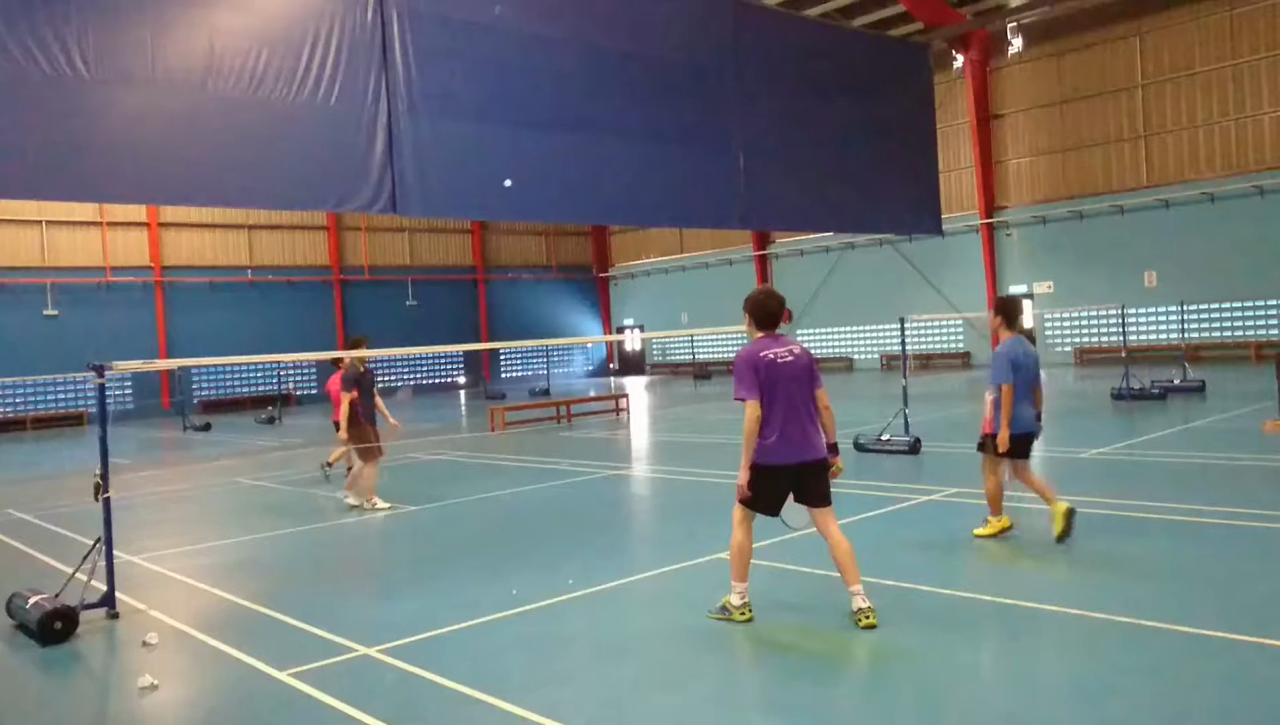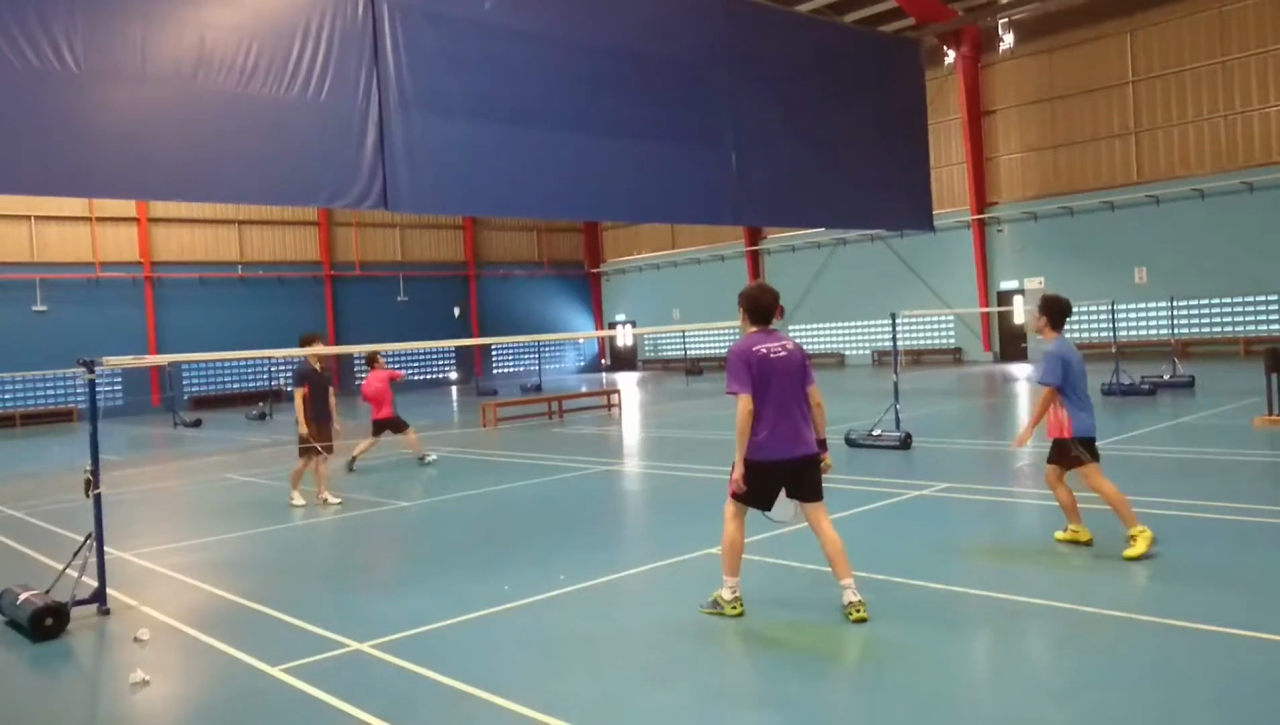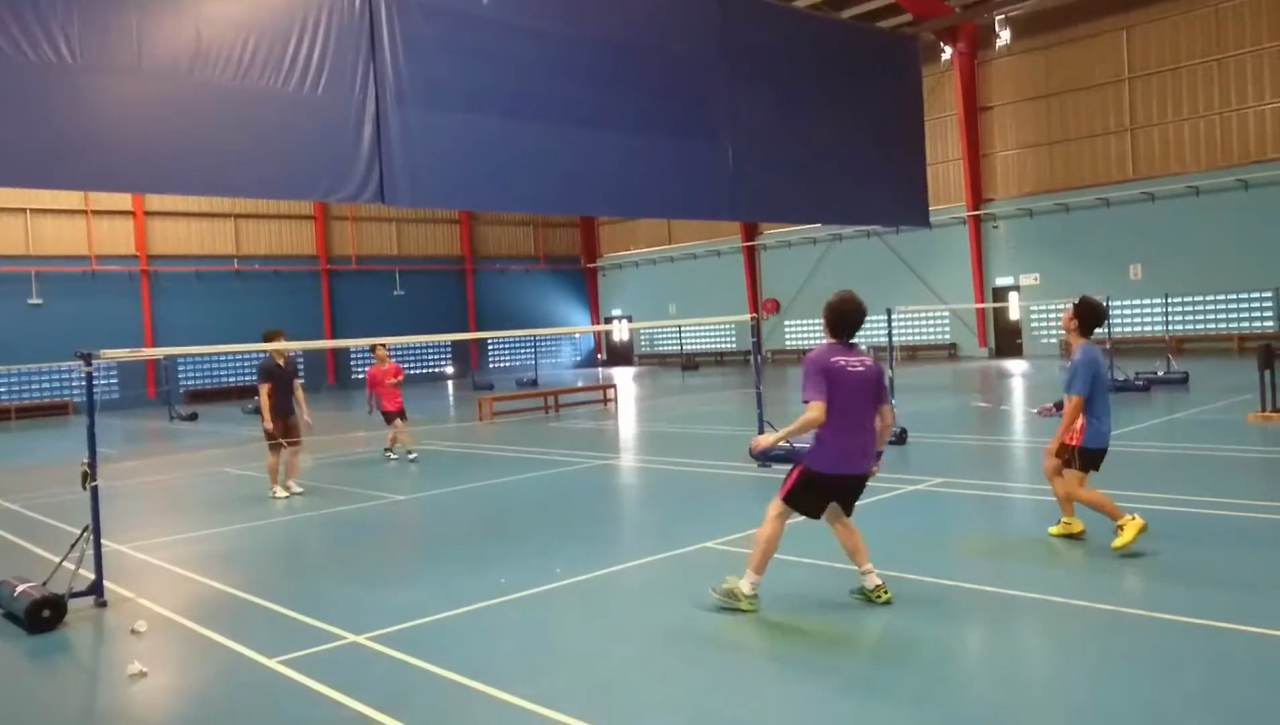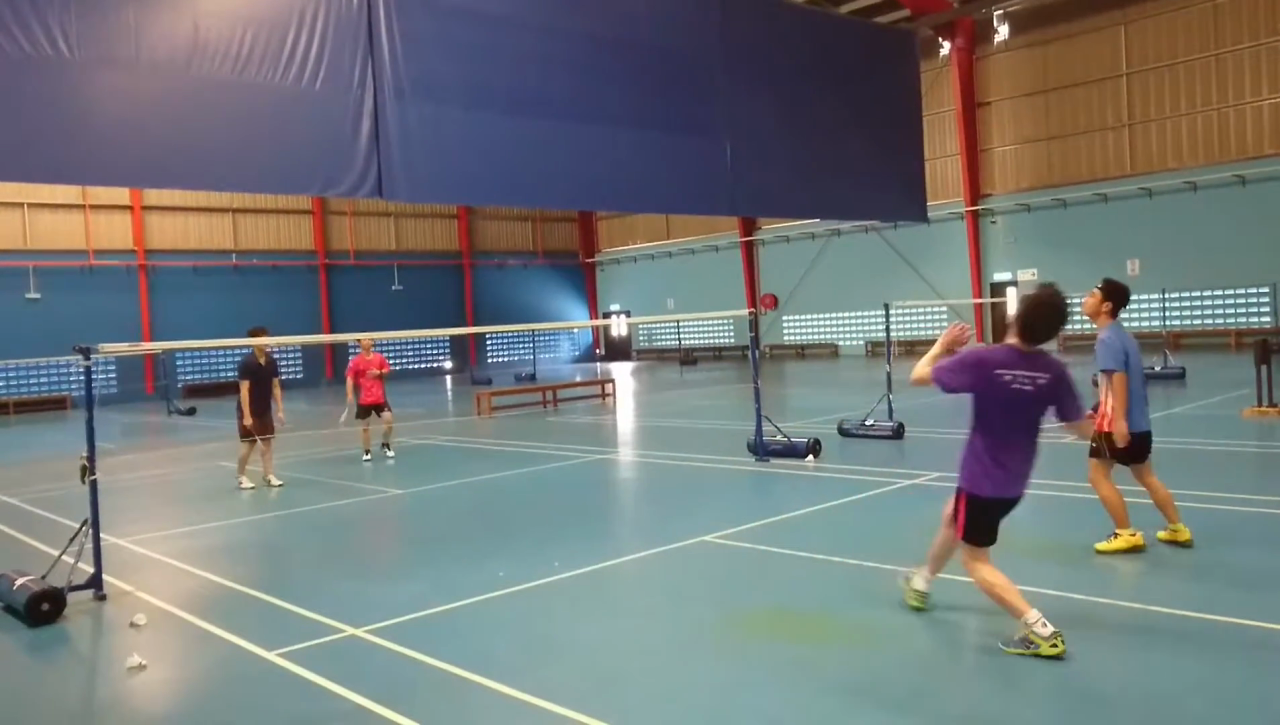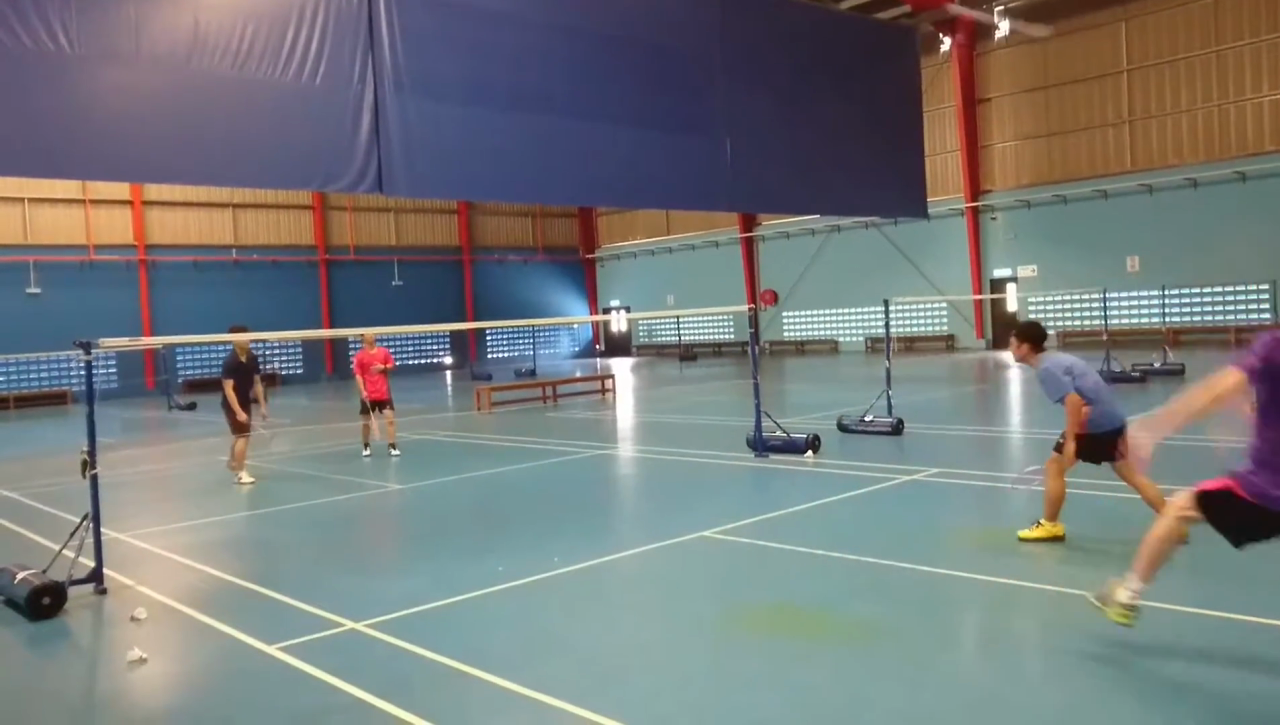
dt=0.5s
person 1, frame 1
left shoulder: (748, 357)
right shoulder: (801, 352)
left elbow: (754, 414)
right elbow: (824, 405)
left wrist: (744, 466)
right wrist: (833, 450)
left hip: (770, 458)
right hip: (811, 455)
left knee: (742, 518)
right knee: (828, 525)
left ankle: (738, 601)
right ankle: (861, 604)
person 1, frame 2
left shoulder: (741, 351)
right shoulder: (794, 347)
left elbow: (746, 409)
right elbow: (816, 403)
left wrist: (739, 461)
right wrist: (822, 446)
left hip: (763, 453)
right hip: (803, 451)
left knee: (734, 513)
right knee: (819, 520)
left ankle: (729, 596)
right ankle: (852, 597)
person 1, frame 3
left shoulder: (819, 359)
right shoulder: (872, 363)
left elbow: (817, 415)
right elbow: (887, 419)
left wrist: (775, 438)
right wrist: (875, 454)
left hip: (826, 462)
right hip: (858, 464)
left knee: (776, 514)
right knee: (838, 517)
left ankle: (746, 590)
right ankle: (874, 584)
person 1, frame 4
left shoulder: (983, 360)
right shoulder: (1055, 372)
left elbow: (919, 376)
right elbow: (1079, 427)
left wrist: (944, 342)
left hip: (982, 480)
right hip: (1015, 481)
left knee: (976, 562)
right knee: (952, 516)
left ankle: (1043, 632)
right ankle: (923, 583)
person 1, frame 5
left shoulder: (1273, 348)
left elbow: (1225, 387)
left wrist: (1155, 427)
left hip: (1263, 489)
left knee: (1182, 508)
left ankle: (1128, 594)
person 2, frame 1
left shoulder: (1003, 352)
right shoulder: (1028, 348)
left elbow: (1006, 390)
right elbow: (1036, 387)
left wrist: (1003, 428)
right wrist: (1037, 417)
left hip: (1003, 423)
right hip: (1027, 423)
left knee: (990, 470)
right knee: (1022, 470)
left ankle: (996, 521)
right ankle: (1058, 508)
person 2, frame 2
left shoulder: (1053, 351)
right shoulder: (1066, 348)
left elbow: (1048, 393)
left wrist: (1030, 427)
left hip: (1074, 429)
right hip: (1067, 429)
left knee: (1095, 480)
right knee: (1053, 477)
left ankle: (1138, 532)
right ankle: (1077, 529)
person 2, frame 3
left shoulder: (1083, 358)
right shoulder: (1088, 351)
left elbow: (1077, 403)
left wrist: (1057, 438)
right wrist: (1057, 407)
left hip: (1088, 434)
right hip: (1085, 431)
left knee: (1075, 489)
right knee: (1052, 468)
left ankle: (1127, 521)
right ankle: (1070, 522)
person 2, frame 4
left shoulder: (1107, 338)
right shoulder: (1121, 334)
left elbow: (1118, 378)
left wrist: (1120, 419)
right wrist: (1095, 411)
left hip: (1118, 422)
right hip: (1139, 422)
left knee: (1098, 476)
right knee: (1143, 476)
left ankle: (1127, 535)
right ankle: (1177, 529)
person 2, frame 5
left shoulder: (1046, 369)
right shoulder: (1058, 359)
left elbow: (1074, 401)
left wrist: (1070, 441)
left hip: (1093, 421)
right hip: (1113, 418)
left knee: (1054, 468)
right knee: (1129, 472)
left ankle: (1050, 525)
